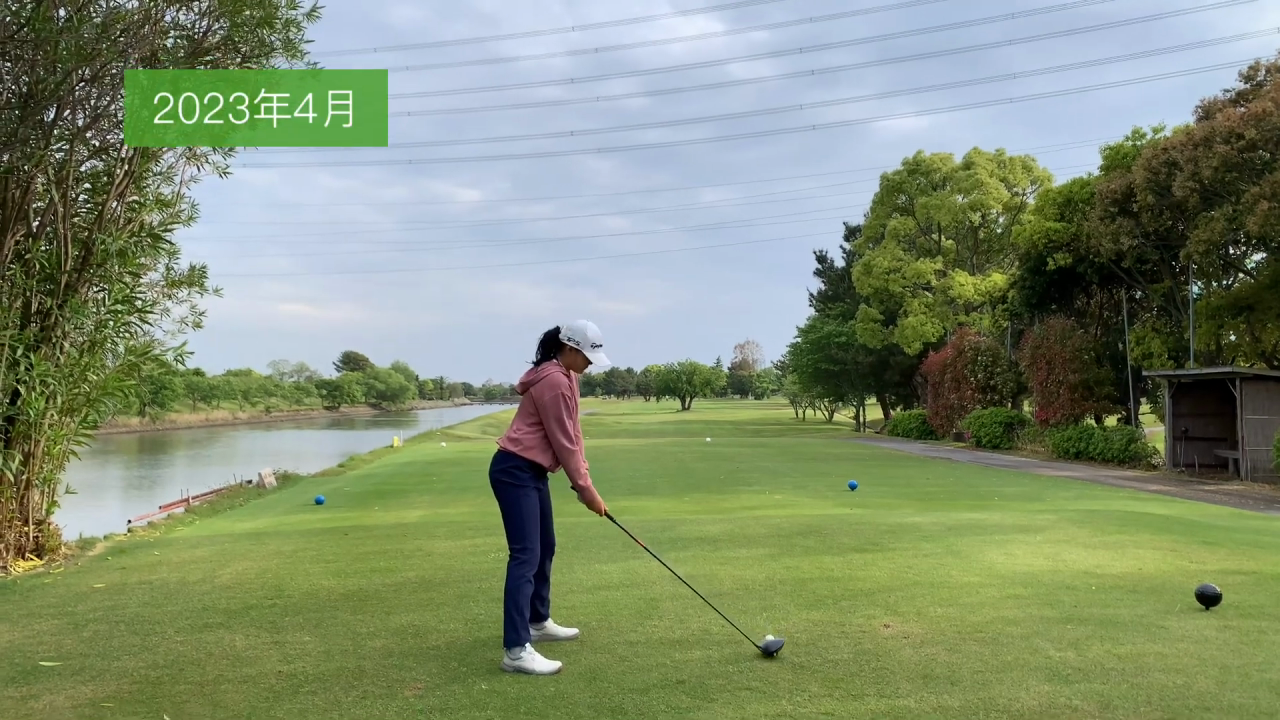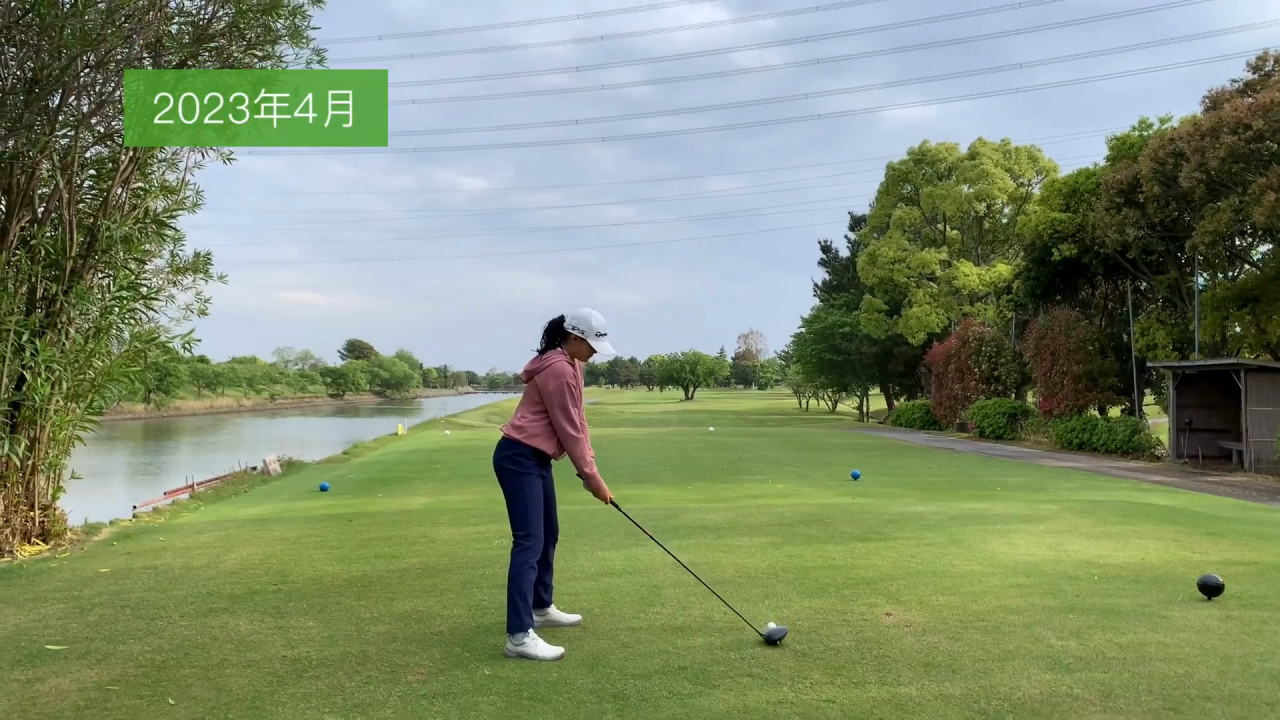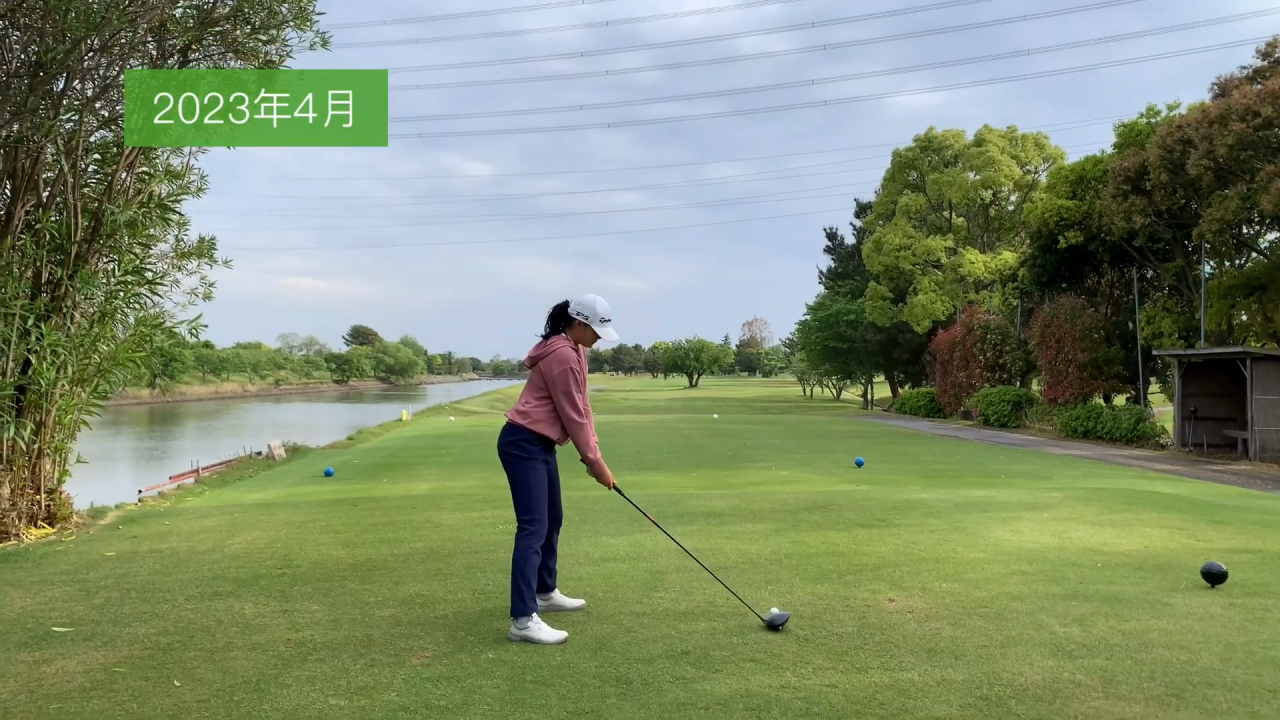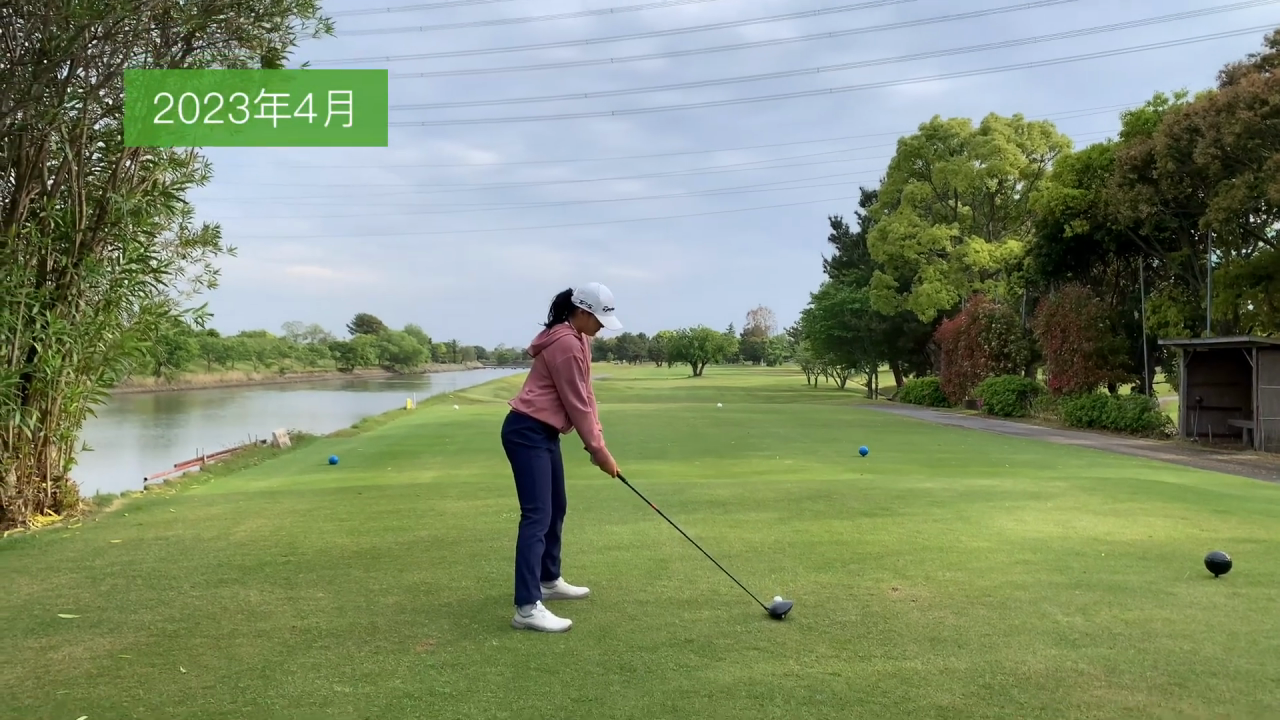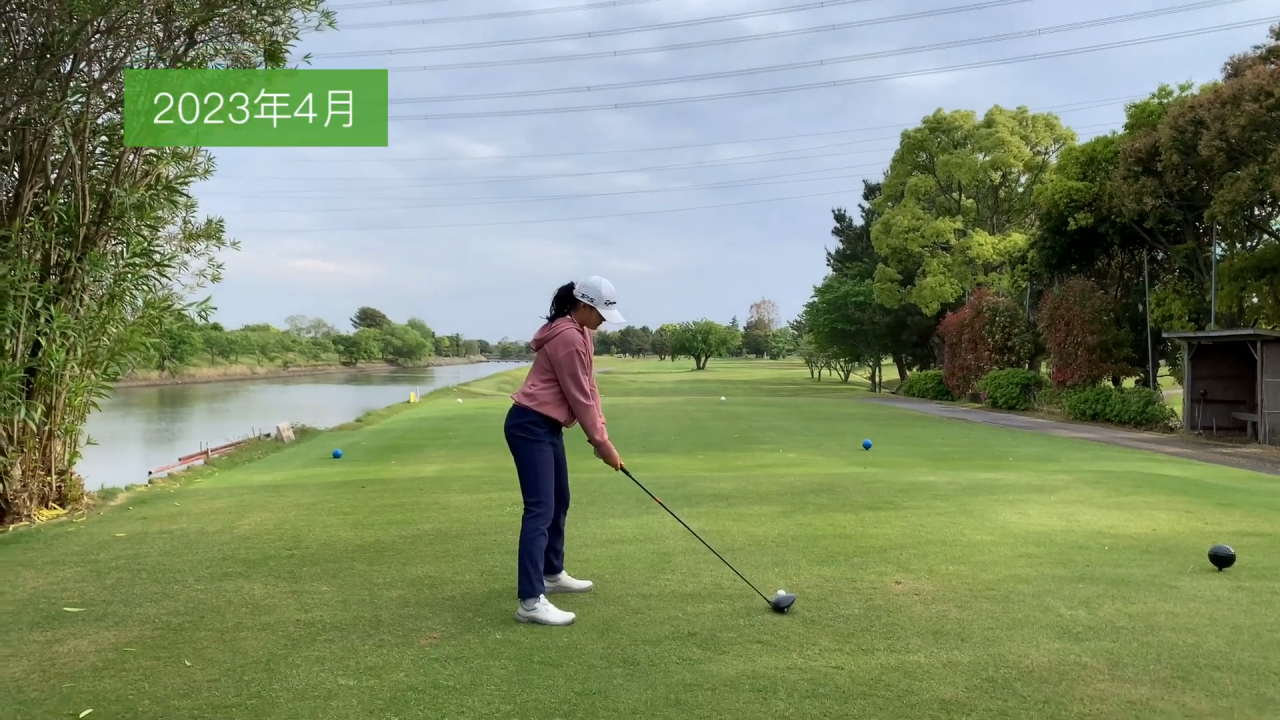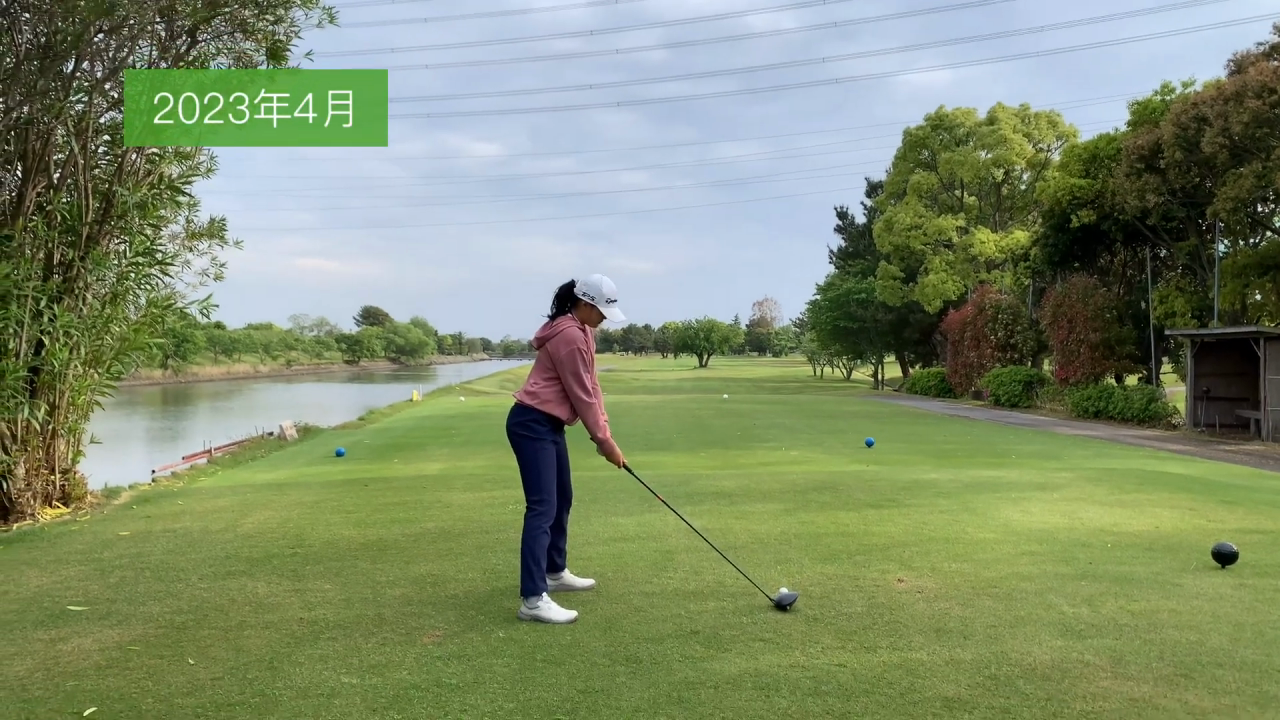
dt=0.2s
person 1, frame 1
left shoulder: (565, 376)
right shoulder: (554, 382)
left elbow: (573, 433)
right elbow: (563, 443)
left wrist: (585, 478)
right wrist: (586, 489)
left hip: (532, 471)
right hip: (515, 471)
left knee: (545, 548)
right knee: (525, 555)
left ankle: (538, 622)
right ankle: (516, 650)
person 1, frame 2
left shoulder: (569, 364)
right shoulder: (558, 371)
left elbow: (578, 421)
right elbow: (568, 430)
left wrist: (590, 465)
right wrist: (592, 477)
left hip: (535, 458)
right hip: (519, 458)
left knee: (548, 535)
right knee: (529, 542)
left ankle: (541, 608)
right ankle: (519, 636)
person 1, frame 3
left shoulder: (574, 350)
right shoulder: (562, 357)
left elbow: (582, 407)
right elbow: (572, 416)
left wrist: (594, 451)
right wrist: (596, 463)
left hip: (540, 444)
right hip: (524, 443)
left knee: (552, 520)
right knee: (533, 527)
left ankle: (545, 593)
right ankle: (523, 620)
person 1, frame 4
left shoulder: (577, 338)
right shoulder: (565, 345)
left elbow: (586, 395)
right elbow: (576, 405)
left wrist: (598, 439)
right wrist: (599, 451)
left hip: (544, 432)
right hip: (527, 432)
left knee: (556, 508)
right knee: (537, 515)
left ankle: (549, 581)
right ankle: (527, 607)
person 1, frame 5
left shoulder: (579, 332)
right shoulder: (567, 338)
left elbow: (589, 387)
right elbow: (578, 398)
left wrist: (602, 432)
right wrist: (602, 443)
left hip: (547, 426)
right hip: (530, 426)
left knee: (559, 501)
right knee: (540, 509)
left ankle: (552, 574)
right ankle: (531, 601)
person 1, frame 6
left shoulder: (581, 330)
right shoulder: (569, 337)
left elbow: (591, 385)
right elbow: (581, 396)
left wrist: (605, 430)
right wrist: (605, 441)
left hip: (549, 424)
right hip: (532, 424)
left knee: (562, 500)
right knee: (543, 507)
left ankle: (555, 572)
right ankle: (533, 599)
